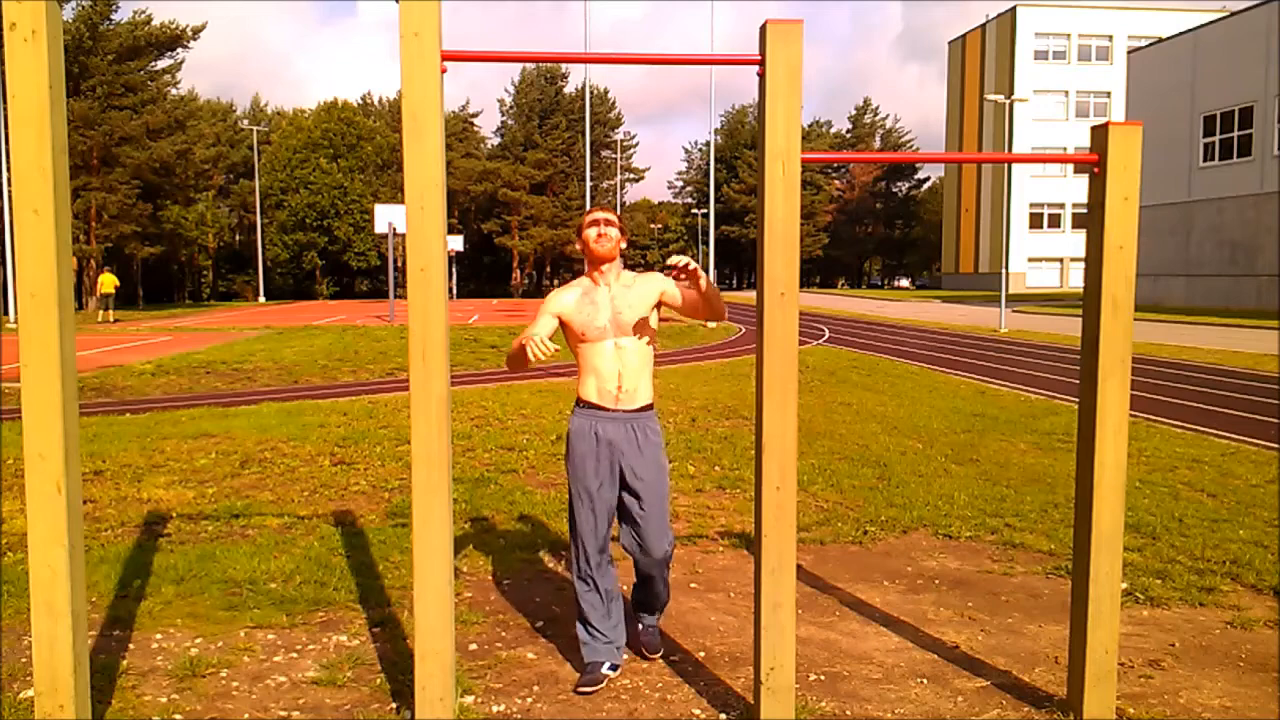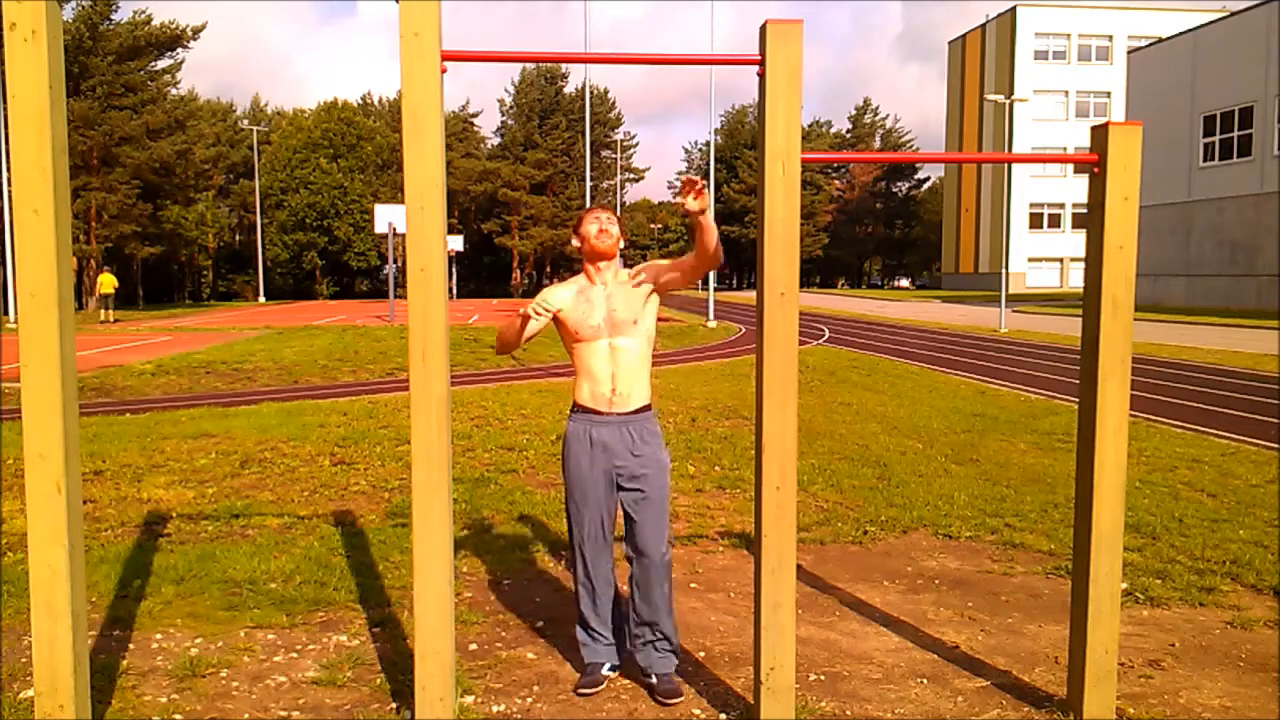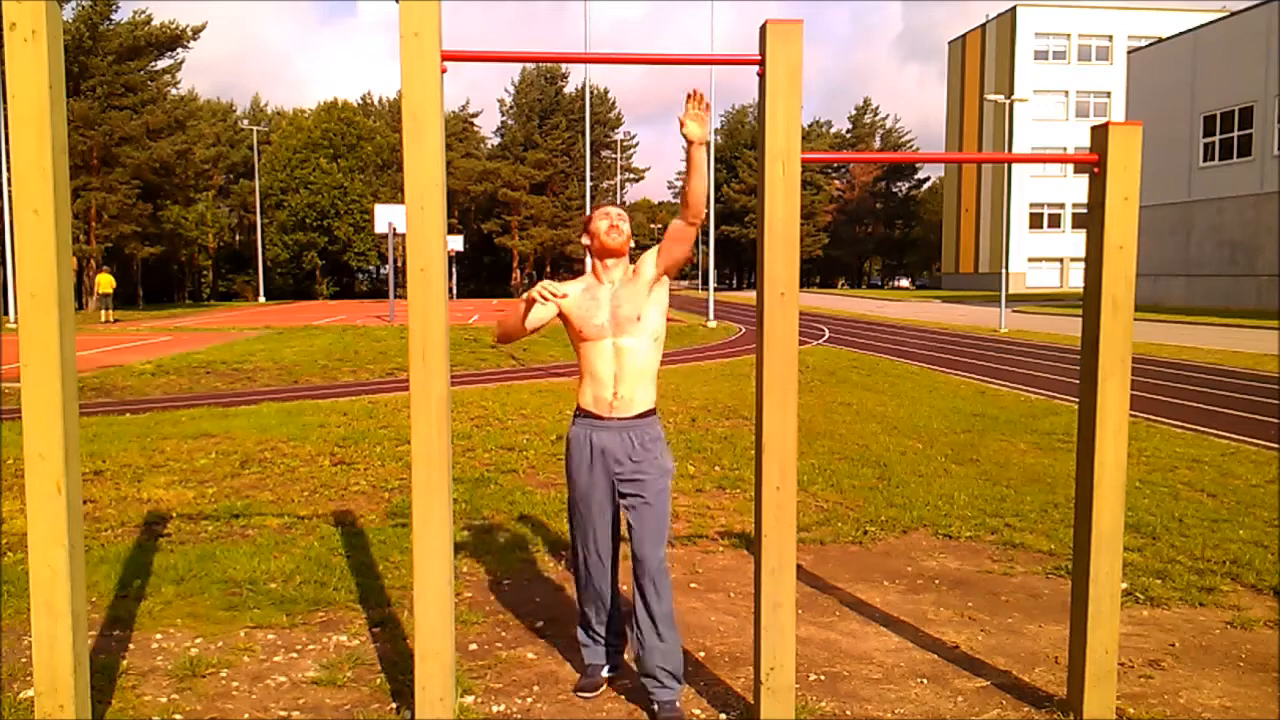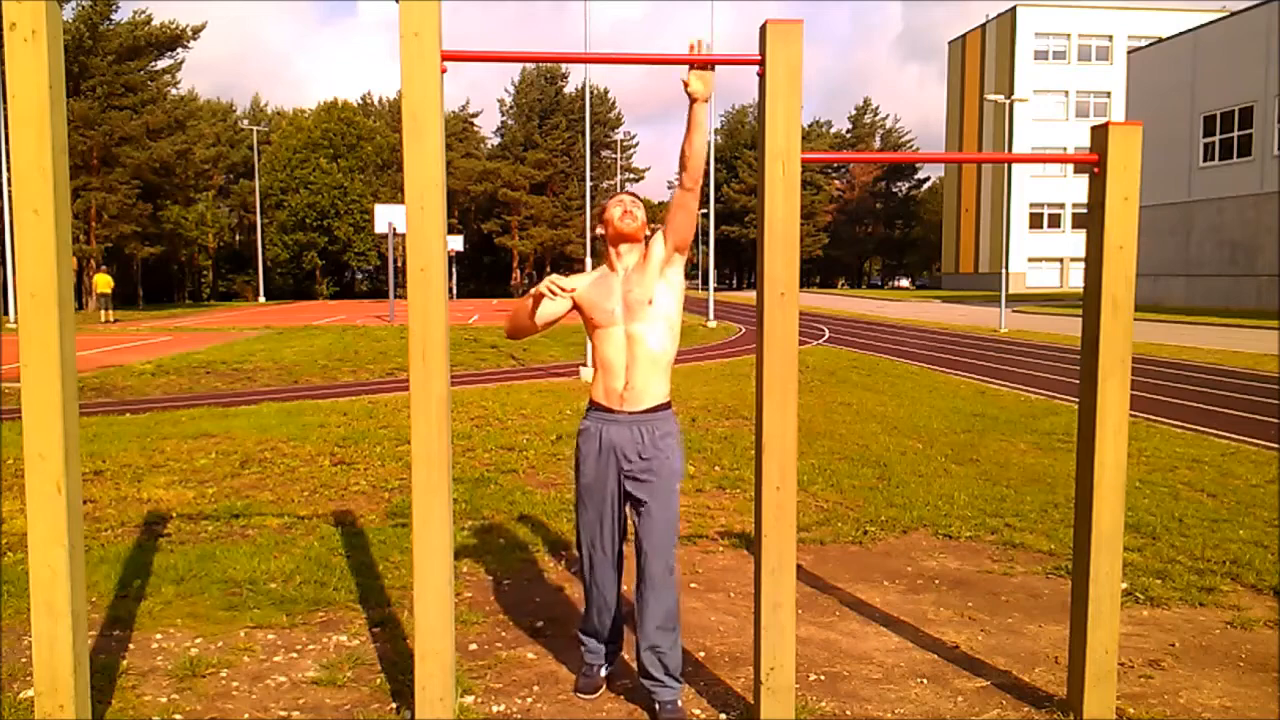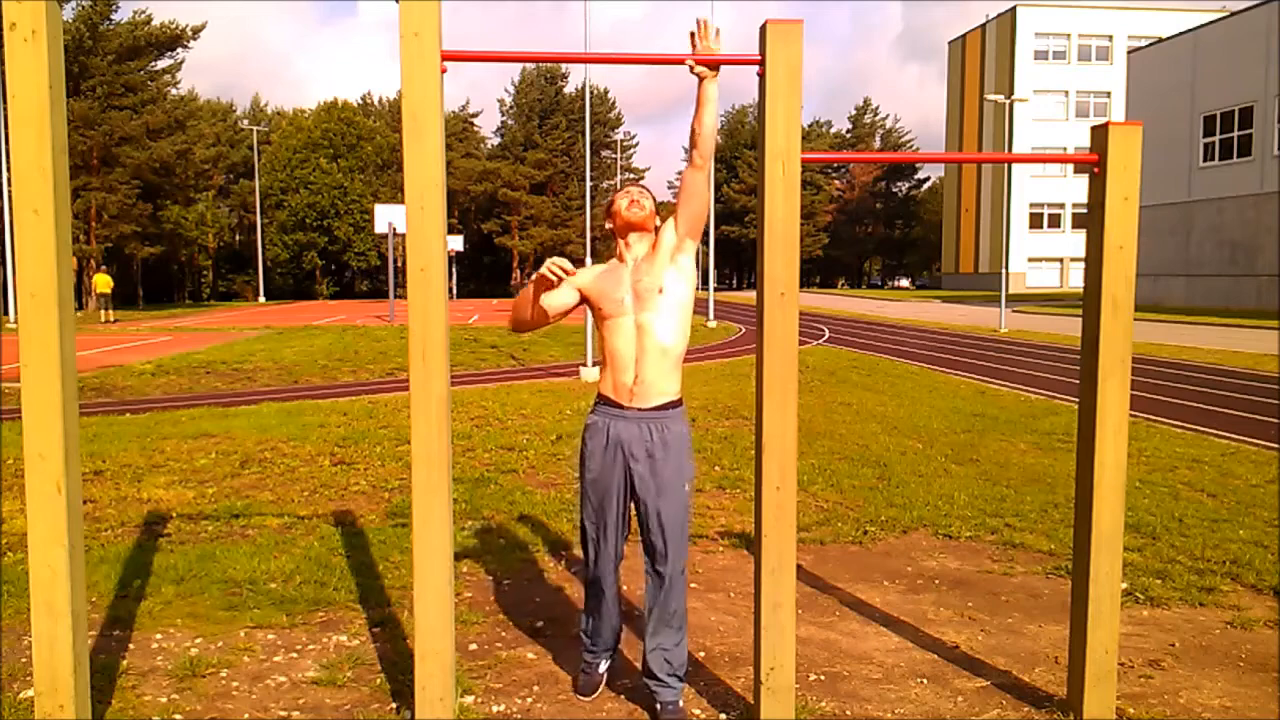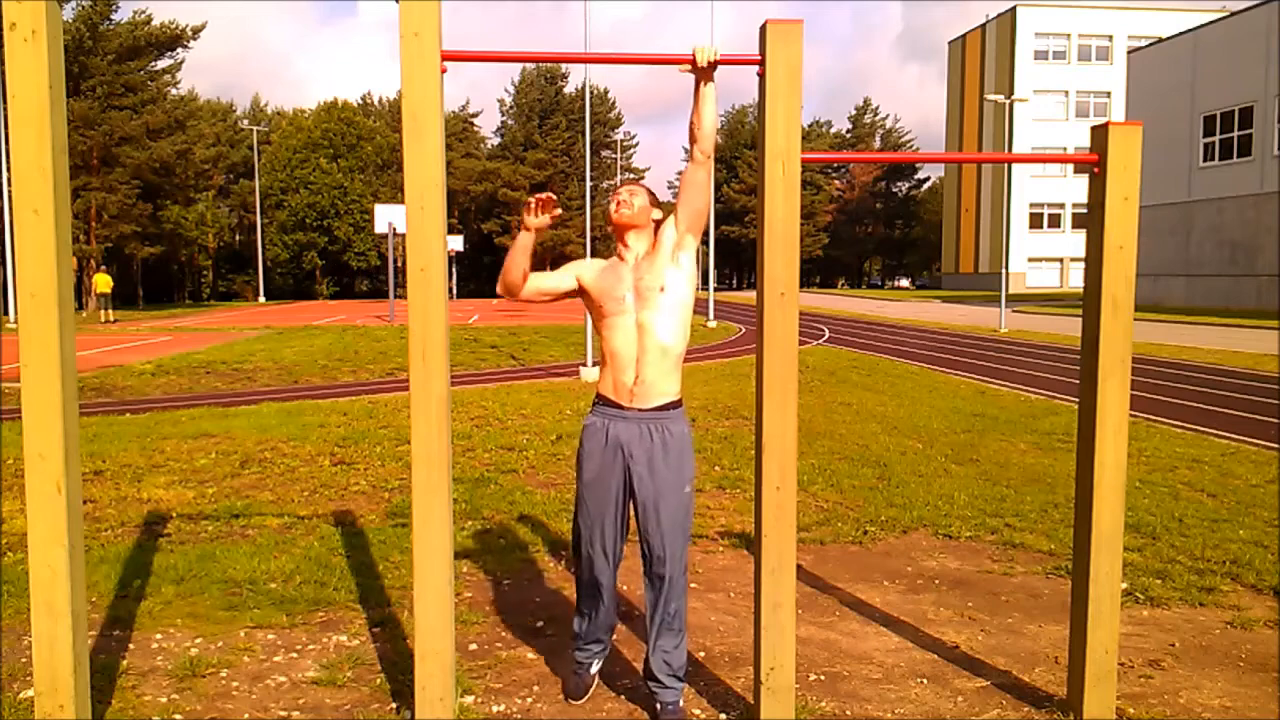
dt=0.2s
person 1, frame 1
left shoulder: (652, 284)
right shoulder: (564, 298)
left elbow: (715, 312)
right elbow: (515, 361)
left wrist: (699, 278)
right wrist: (526, 342)
left hip: (642, 426)
right hip: (590, 427)
left knee: (654, 544)
right knee: (591, 544)
left ankle: (647, 614)
right ankle: (602, 650)
person 1, frame 2
left shoulder: (649, 276)
right shoulder: (561, 295)
left elbow: (708, 260)
right elbow: (503, 344)
left wrist: (702, 216)
right wrist: (524, 314)
left hip: (641, 429)
right hip: (586, 431)
left knee: (652, 549)
right knee: (590, 547)
left ankle: (657, 658)
right ankle: (601, 653)
person 1, frame 3
left shoulder: (655, 272)
right shoulder: (568, 294)
left elbow: (693, 214)
right elbow: (503, 333)
left wrist: (697, 145)
right wrist: (530, 301)
left hip: (644, 436)
right hip: (589, 436)
left knee: (651, 560)
right knee: (593, 555)
right ankle: (600, 655)
person 1, frame 4
left shoulder: (669, 260)
right shoulder: (582, 286)
left elbow: (690, 181)
right elbow: (514, 329)
left wrist: (699, 104)
right wrist: (540, 293)
left hip: (656, 433)
right hip: (599, 430)
left knee: (657, 561)
right knee: (599, 556)
right ankle: (599, 655)
person 1, frame 5
left shoulder: (679, 248)
right shoulder: (590, 277)
left elbow: (701, 160)
right elbow: (521, 322)
left wrist: (706, 83)
right wrist: (540, 281)
left hip: (665, 428)
right hip: (605, 426)
left knee: (666, 560)
right knee: (601, 553)
right ankle: (597, 652)
person 1, frame 6
left shoulder: (678, 245)
right shoulder: (591, 272)
left elbow: (701, 156)
right elbow: (512, 289)
left wrist: (704, 82)
right wrist: (528, 231)
left hip: (665, 429)
right hip: (604, 427)
left knee: (667, 563)
right knee: (595, 554)
right ankle: (589, 650)
